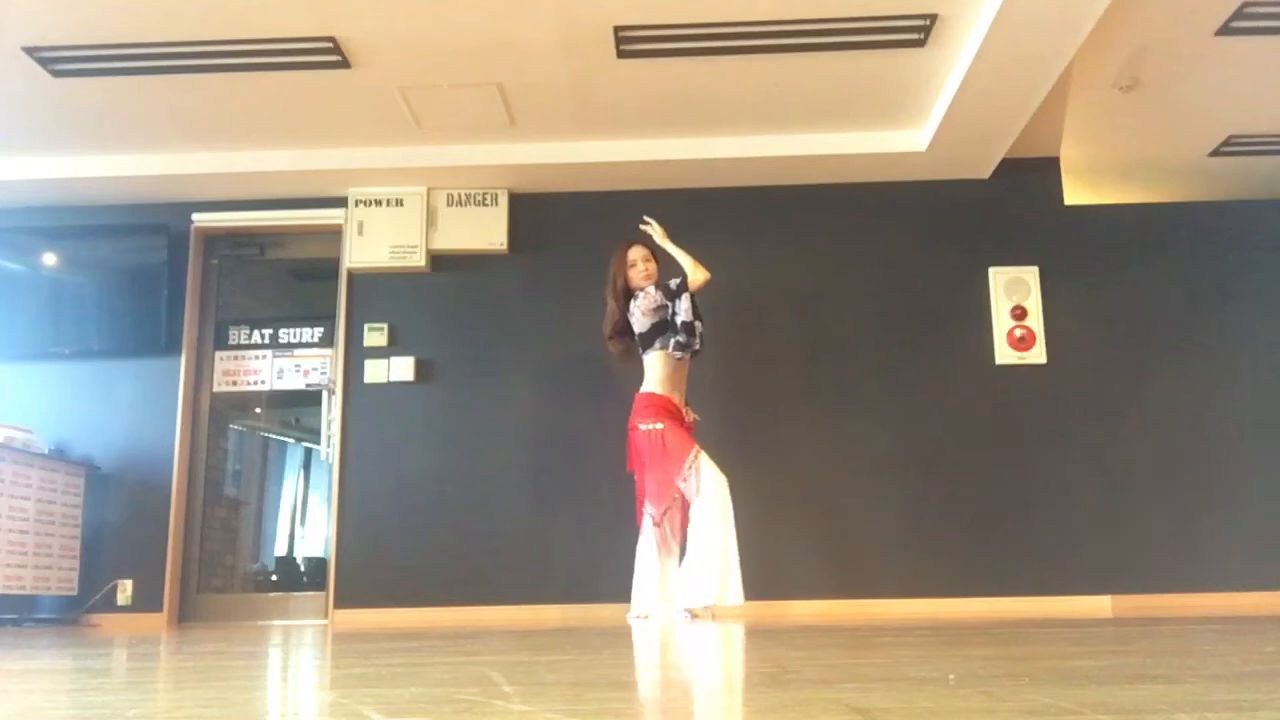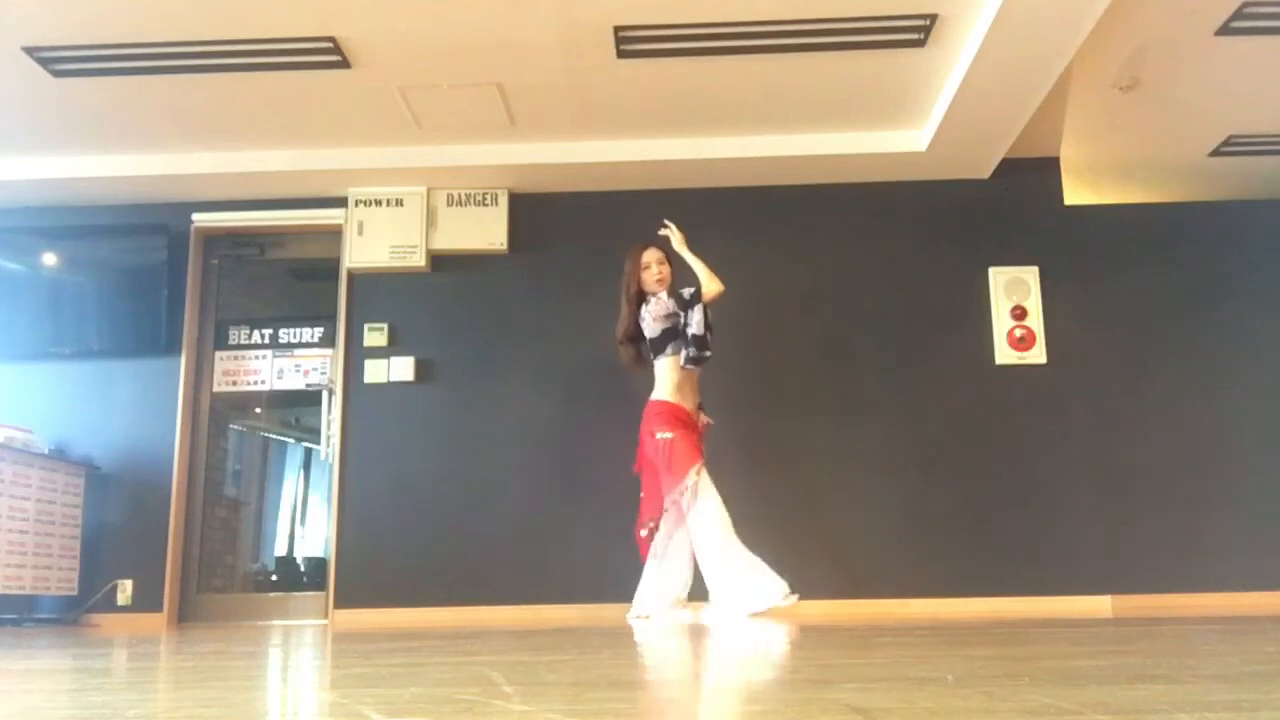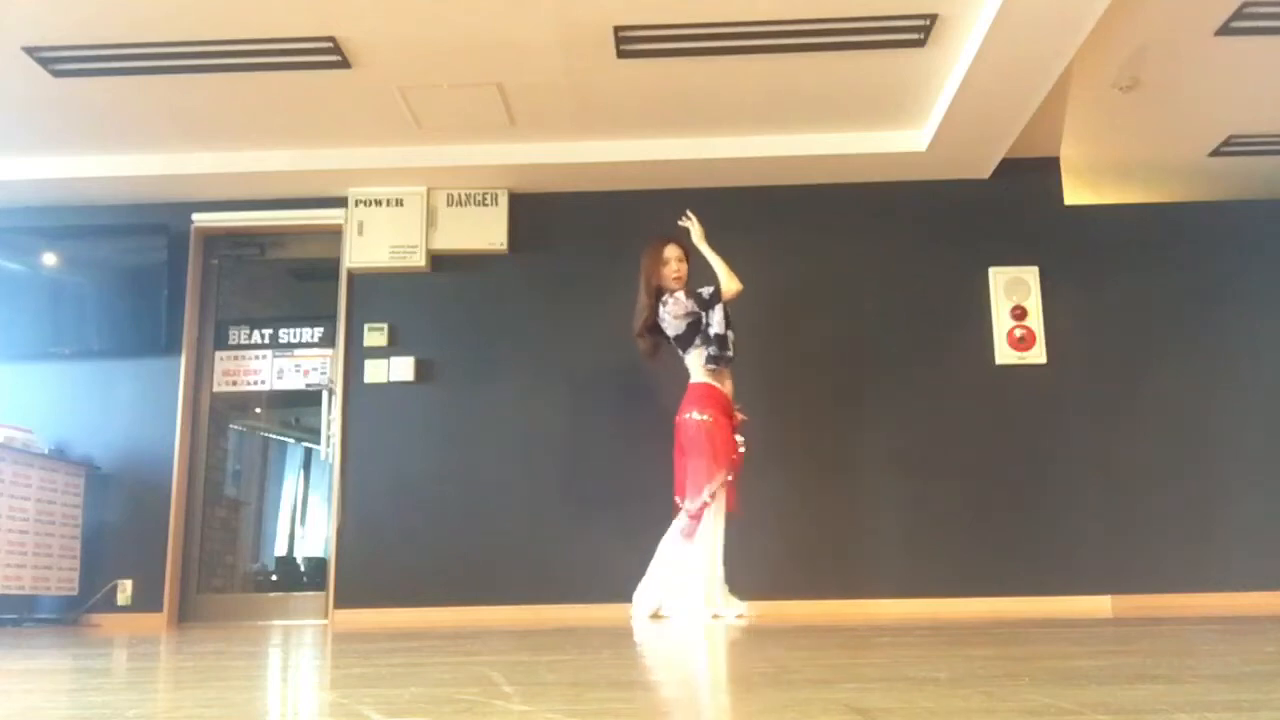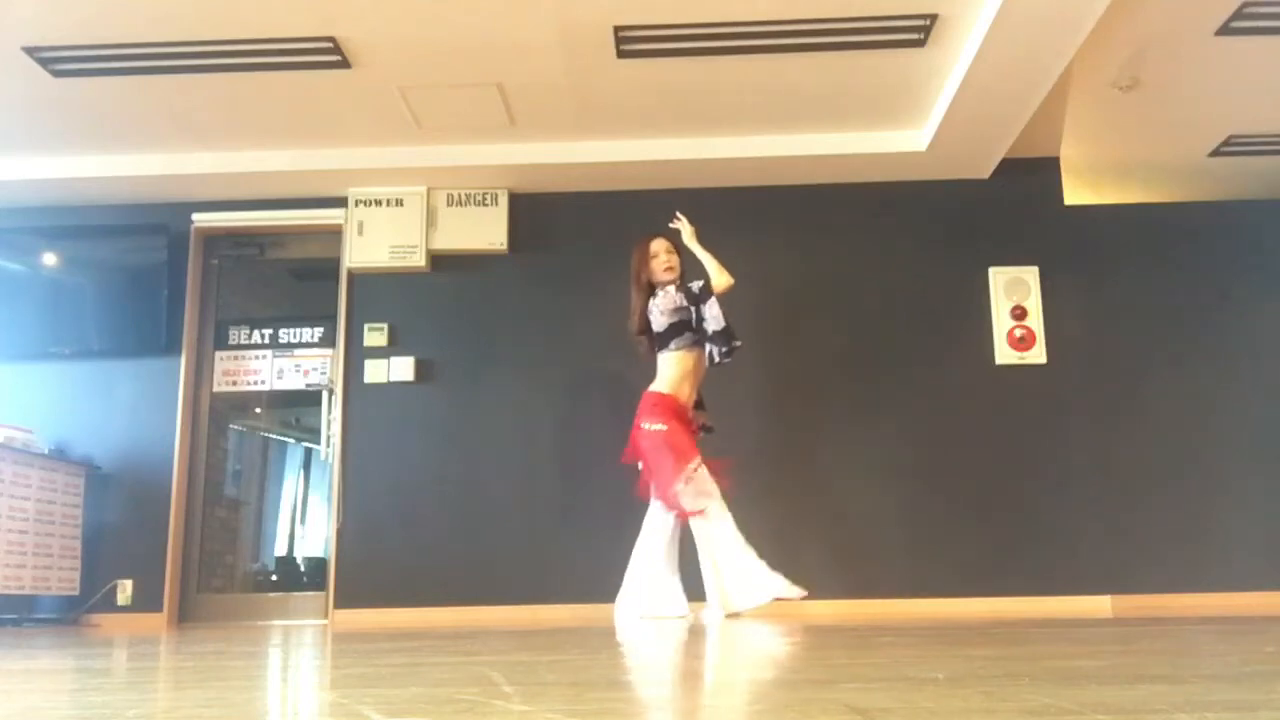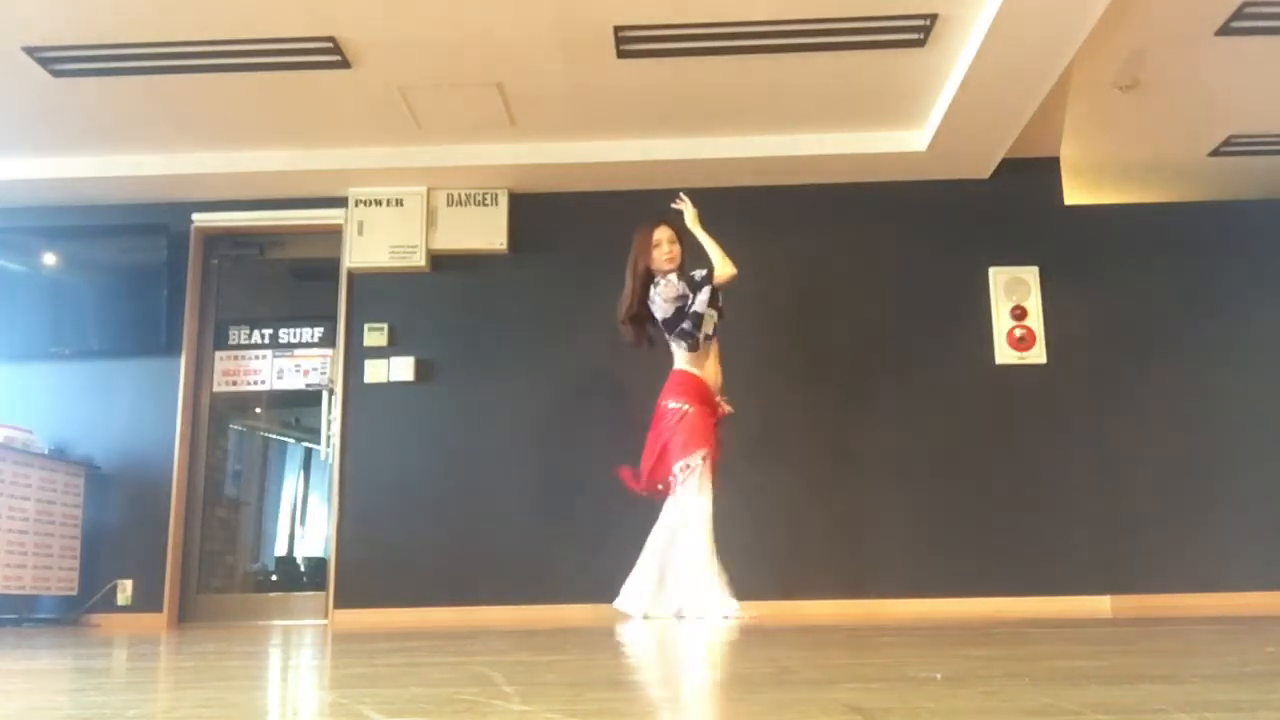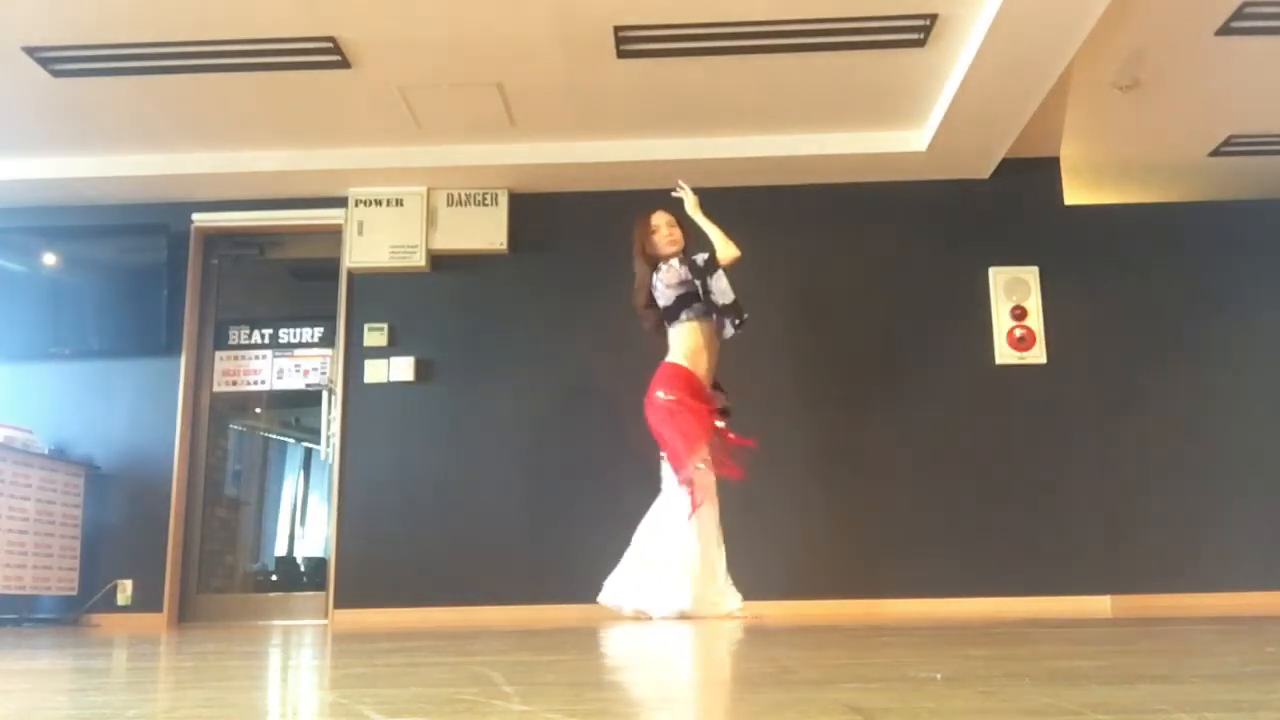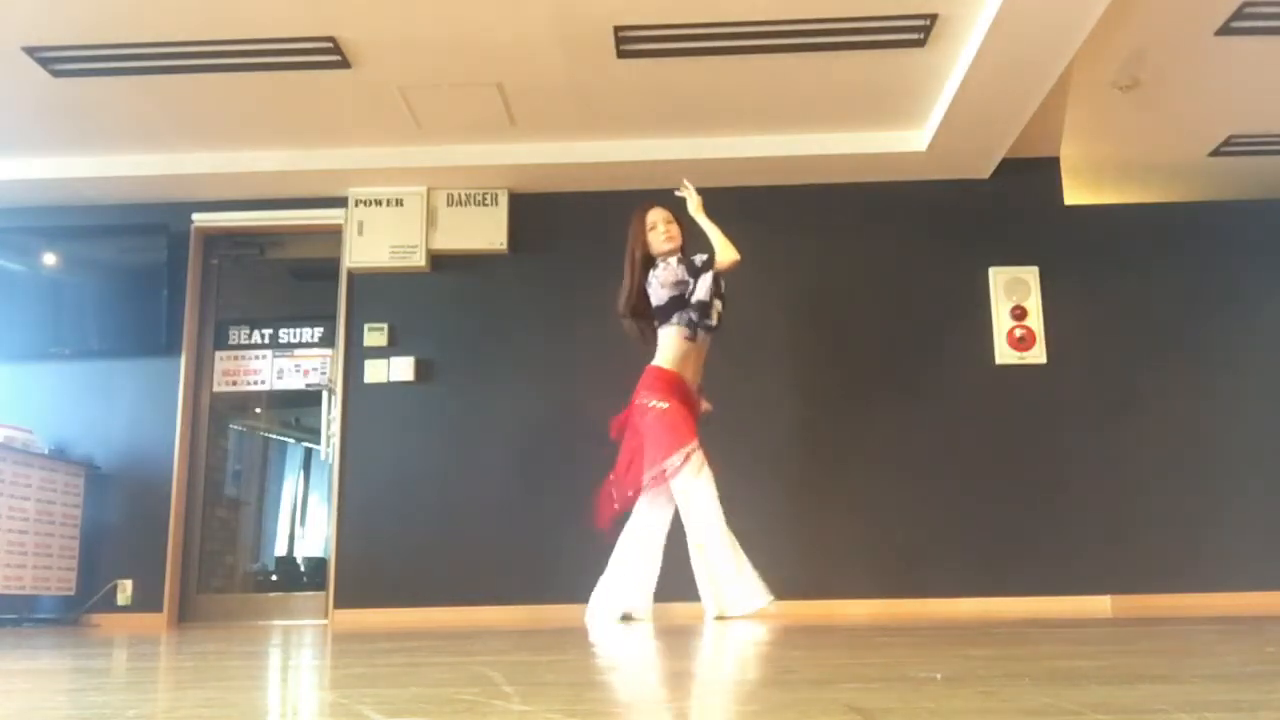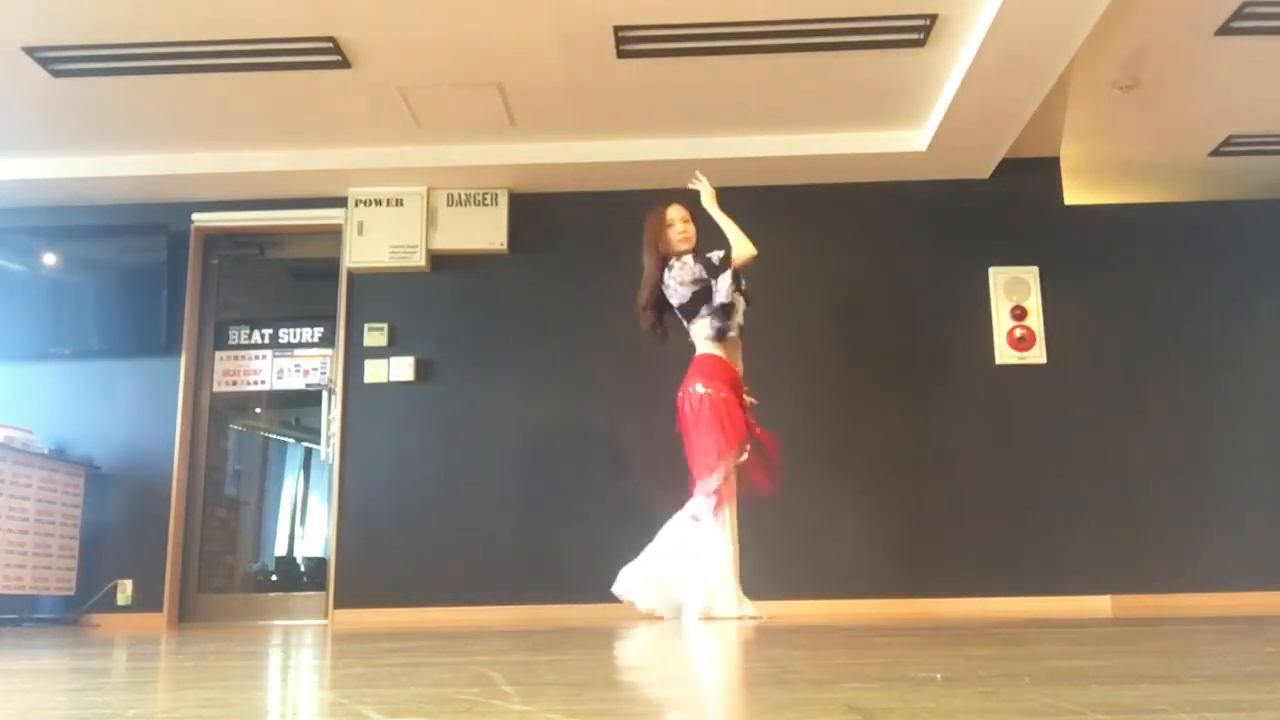
dt=0.4s
person 1, frame 1
left shoulder: (657, 306)
right shoulder: (643, 302)
right elbow: (701, 276)
right wrist: (667, 241)
left hip: (667, 416)
right hip: (655, 415)
left knee: (666, 510)
right knee: (710, 485)
left ankle: (656, 601)
right ankle: (697, 590)
person 1, frame 2
left shoulder: (670, 311)
right shoulder: (655, 307)
right elbow: (714, 288)
right wrist: (685, 248)
left hip: (678, 420)
right hip: (667, 420)
left knee: (678, 514)
right knee: (704, 508)
left ankle: (656, 602)
right ankle: (744, 593)
person 1, frame 3
left shoulder: (684, 306)
right shoulder: (672, 304)
right elbow: (733, 287)
right wrist: (704, 244)
left hip: (710, 410)
right hip: (704, 408)
left knee: (700, 506)
right knee: (708, 503)
left ankle: (663, 596)
right ankle: (706, 599)
person 1, frame 4
left shoulder: (678, 302)
right shoulder: (664, 299)
right elbow: (723, 281)
right wrist: (694, 242)
left hip: (673, 418)
right hip: (661, 415)
left knee: (668, 509)
right knee: (705, 503)
left ankle: (644, 601)
right ankle: (747, 586)
person 1, frame 5
left shoulder: (679, 290)
right shoulder: (665, 288)
right elbow: (727, 271)
right wrist: (696, 226)
left hip: (700, 400)
right hip: (686, 397)
left knee: (686, 501)
right knee: (694, 499)
left ankle: (651, 596)
right ankle: (700, 597)
person 1, frame 6
left shoulder: (684, 276)
right shoulder: (668, 272)
right elbow: (730, 253)
right wrist: (697, 213)
left hip: (689, 396)
right hip: (673, 391)
left knee: (687, 492)
right knee: (696, 490)
left ankle: (635, 590)
right ankle: (698, 593)
person 1, frame 7
left shoulder: (679, 274)
right shoulder: (665, 271)
right elbow: (729, 257)
right wrist: (699, 212)
left hip: (673, 395)
right hip: (661, 393)
left knee: (658, 501)
right knee: (698, 496)
left ankle: (618, 600)
right ankle: (729, 594)
person 1, frame 8
left shoulder: (692, 273)
right shoulder: (682, 267)
right elbow: (747, 252)
right wrist: (714, 207)
left hip: (713, 386)
right hip: (708, 383)
left knee: (712, 495)
right knee: (716, 493)
left ankle: (653, 584)
right ankle: (714, 598)
